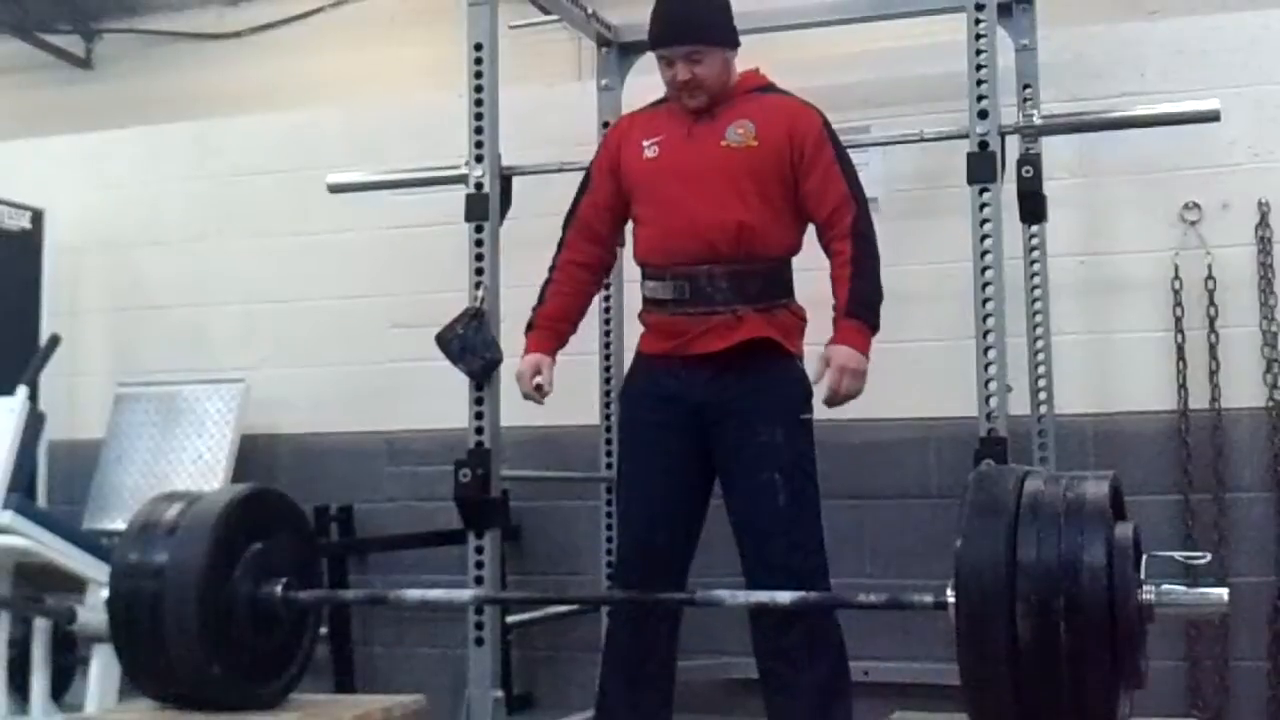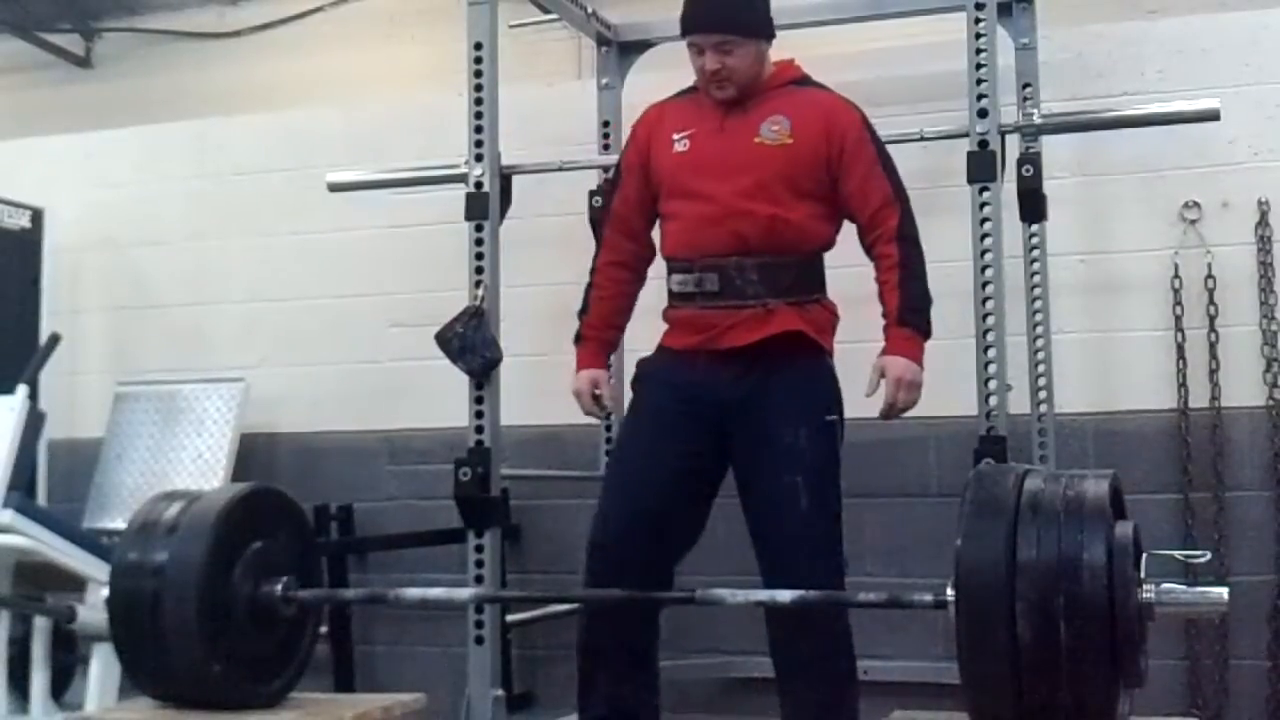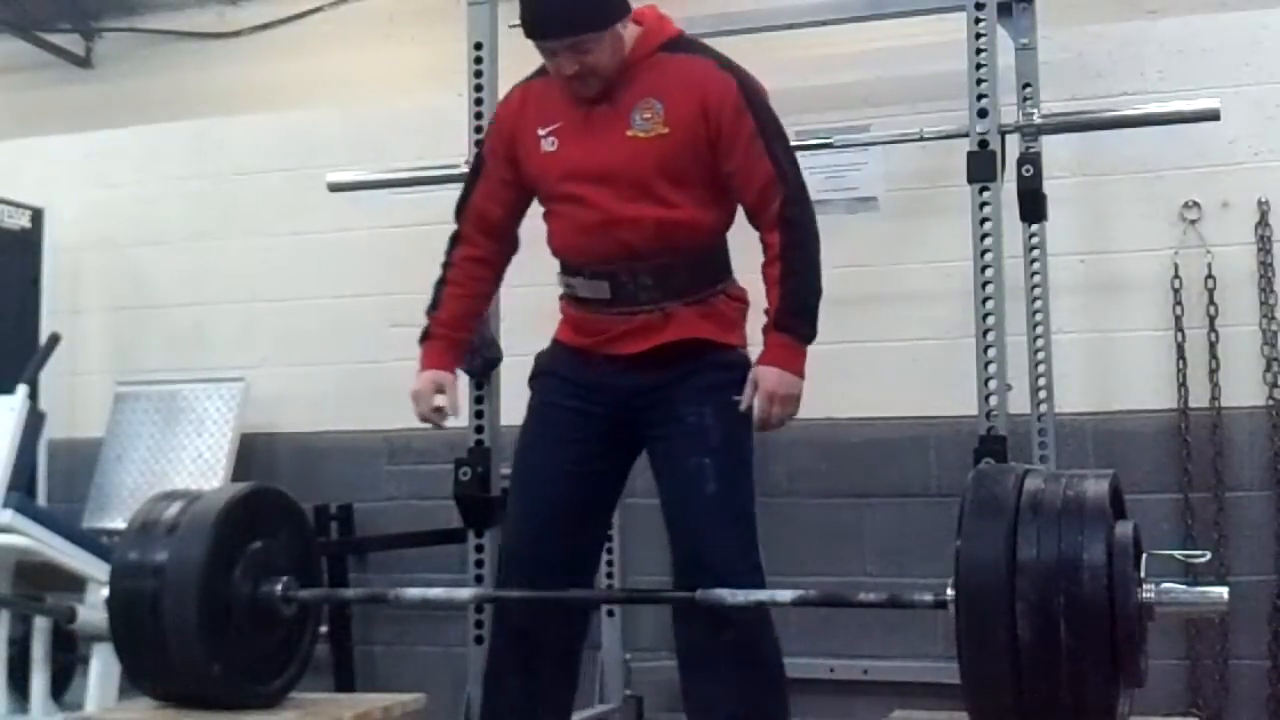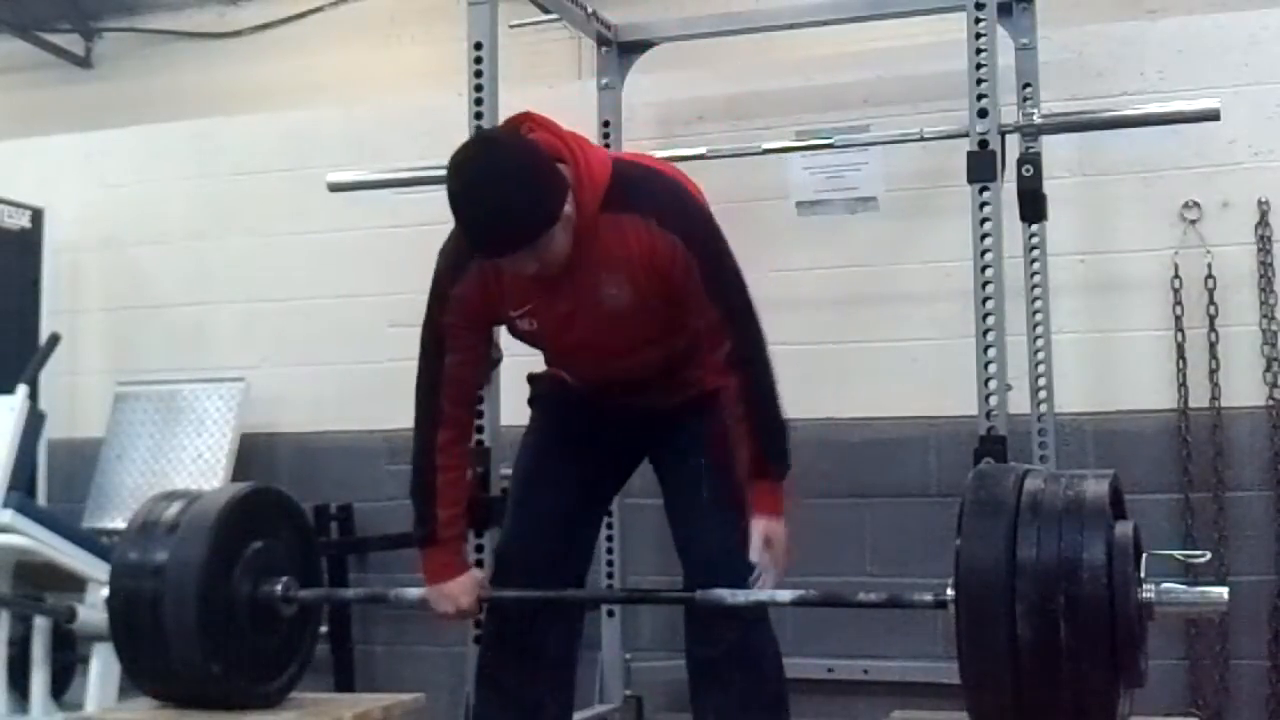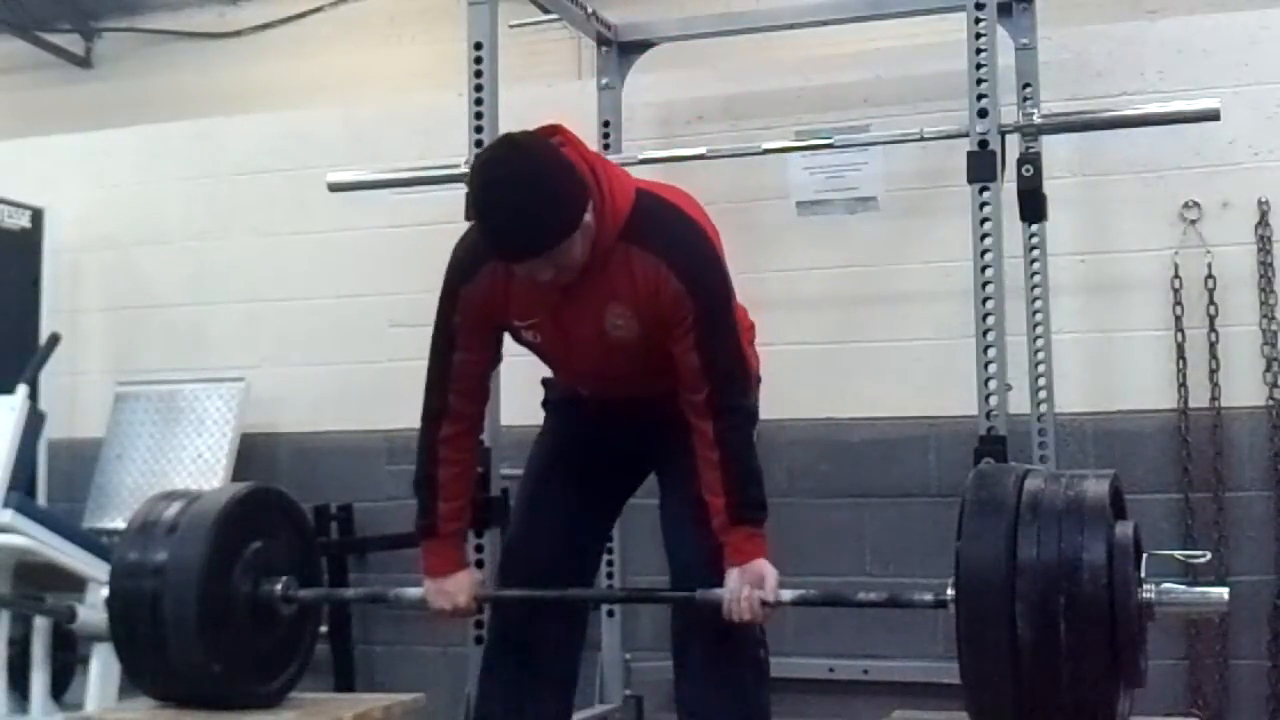
dt=1s
person 1, frame 1
left shoulder: (789, 121)
right shoulder: (629, 137)
left elbow: (847, 229)
right elbow: (583, 246)
left wrist: (853, 331)
right wrist: (542, 340)
left hip: (759, 373)
right hip: (659, 377)
left knee: (785, 569)
right knee: (642, 569)
person 1, frame 2
left shoulder: (825, 117)
right shoulder: (659, 126)
left elbow: (889, 229)
right elbow: (621, 246)
left wrist: (905, 339)
right wrist: (592, 349)
left hip: (786, 370)
right hip: (680, 371)
left knee: (802, 575)
right knee: (620, 553)
person 1, frame 3
left shoulder: (708, 83)
right shoulder: (522, 111)
left elbow: (784, 214)
right elbow: (480, 237)
left wrist: (786, 347)
right wrist: (440, 351)
left hip: (695, 362)
right hip: (579, 365)
left knee: (717, 576)
right knee: (533, 573)
person 1, frame 4
left shoulder: (656, 208)
right shoulder: (468, 267)
left elbow: (736, 351)
right elbow: (446, 403)
left wrist: (764, 495)
right wrist: (442, 556)
left hip: (693, 399)
right hip: (578, 403)
left knee: (722, 589)
right knee: (521, 588)
person 1, frame 5
left shoulder: (672, 240)
right shoulder: (478, 265)
left elbow: (720, 403)
right elbow: (454, 403)
left wrist: (744, 545)
right wrist: (443, 552)
left hip: (690, 406)
right hip: (586, 408)
left knee: (713, 592)
right knee: (526, 587)
